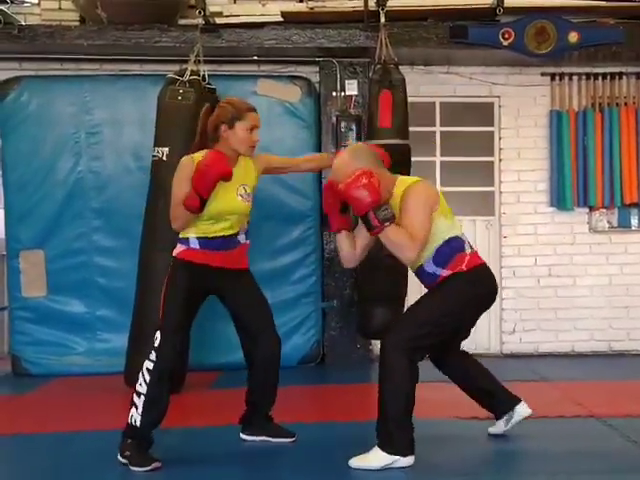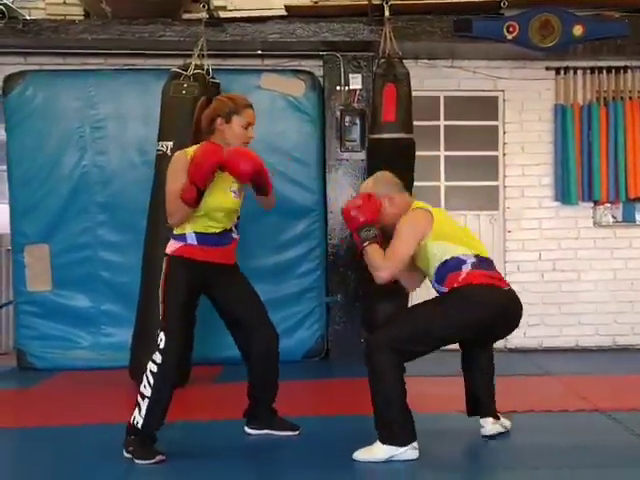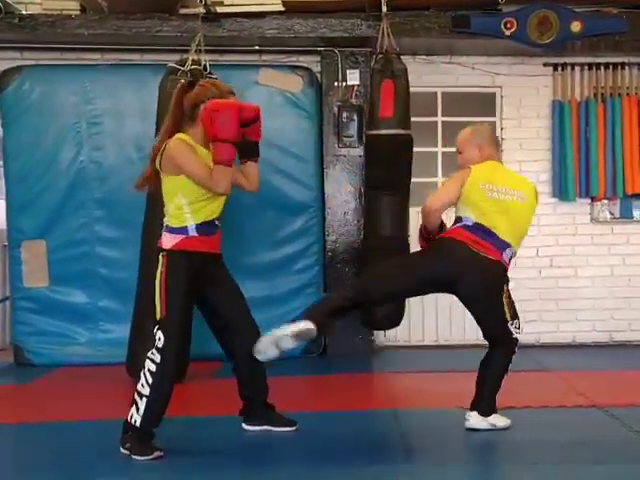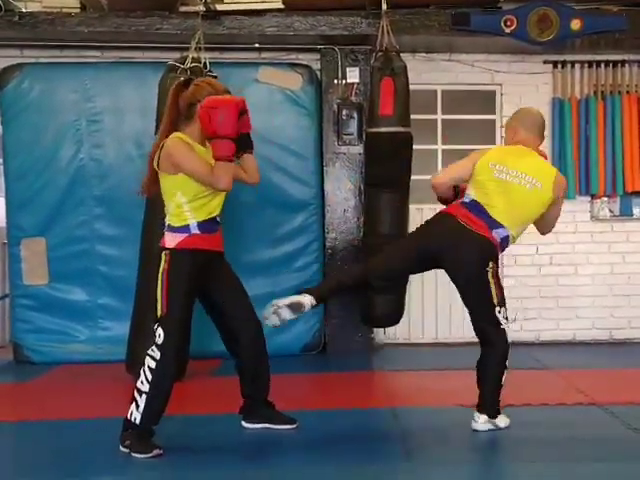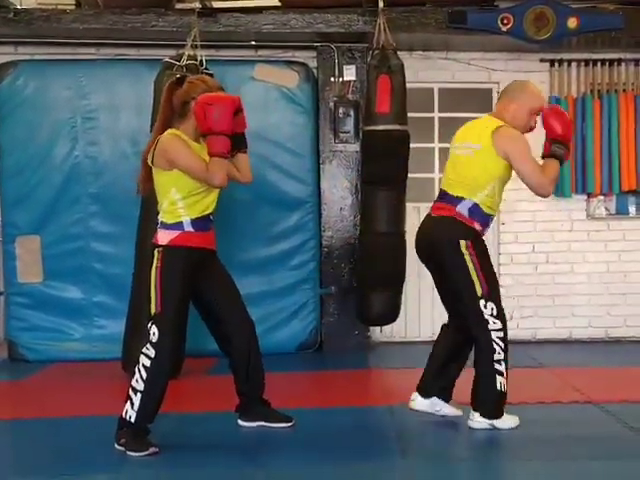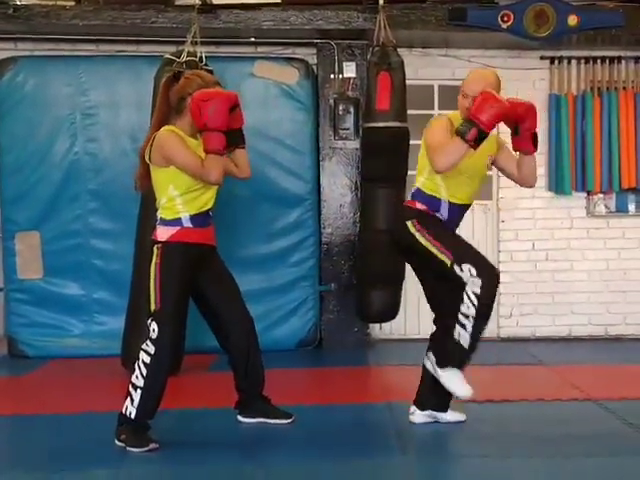
dt=0.3s
person 1, frame 1
left shoulder: (253, 164)
right shoulder: (191, 163)
left elbow: (303, 164)
right elbow: (178, 221)
right wrist: (203, 187)
left hip: (233, 267)
right hip: (191, 266)
left knee: (267, 341)
right knee: (167, 350)
left ankle: (256, 421)
right ankle: (134, 439)
person 1, frame 2
left shoulder: (242, 161)
right shoulder: (185, 159)
left elbow: (266, 203)
right elbow: (175, 218)
left wrist: (260, 181)
right wrist: (199, 180)
left hip: (224, 264)
right hip: (185, 262)
left knee: (263, 336)
right knee: (172, 348)
left ankle: (260, 415)
right ankle: (138, 436)
person 1, frame 3
left shoulder: (213, 147)
right shoulder: (177, 146)
left elbow: (250, 185)
right elbow: (219, 186)
left wrist: (248, 141)
right wrist: (225, 140)
left hip: (210, 256)
right hip: (180, 256)
left knee: (245, 332)
right knee: (170, 344)
left ankle: (256, 411)
right ankle: (136, 433)
person 1, frame 4
left shoulder: (207, 146)
right shoulder: (175, 146)
left elbow: (252, 176)
right elbow: (222, 182)
left wrist: (241, 135)
right wrist: (224, 136)
left hip: (211, 253)
right hip: (182, 254)
left knee: (249, 328)
right knee: (170, 341)
left ankle: (257, 408)
right ankle: (135, 430)
person 1, frame 5
left shoulder: (201, 144)
right shoulder: (170, 142)
left elbow: (244, 175)
right elbow: (217, 178)
left wrist: (235, 133)
right wrist: (219, 133)
left hip: (204, 251)
right hip: (175, 252)
left knee: (240, 327)
right knee: (164, 339)
left ankle: (252, 406)
right ankle: (130, 429)
person 1, frame 6
left shoulder: (200, 140)
right shoulder: (166, 138)
left elbow: (242, 171)
right elbow: (212, 176)
left wrist: (233, 129)
right wrist: (215, 129)
left hip: (204, 247)
right hip: (174, 248)
left knee: (239, 323)
right knee: (163, 335)
left ankle: (252, 402)
right ankle: (130, 425)
person 2, frame 1
left shoulder: (416, 191)
right shoulder: (379, 201)
left elbow: (411, 252)
right elbow: (350, 258)
left wrist: (374, 213)
right wrist: (337, 217)
left hip: (469, 284)
right hip: (459, 284)
left knee: (397, 344)
right knee: (445, 353)
left ankle: (395, 447)
right ankle: (508, 406)
person 2, frame 2
left shoulder: (414, 219)
right shoulder: (429, 220)
left elbow: (383, 273)
right elbow: (412, 282)
left wrist: (365, 234)
right wrist: (371, 236)
left hip: (474, 300)
right hip: (507, 304)
left knee: (381, 345)
right knee: (476, 342)
left ankle: (397, 441)
right ankle: (488, 417)
person 2, frame 3
left shoulder: (469, 175)
right shoulder: (531, 190)
left elbow: (432, 206)
left wrist: (432, 234)
left hip: (445, 256)
right hip: (487, 273)
left knee: (363, 288)
right knee: (505, 341)
left ankle: (308, 324)
right ankle: (482, 412)
person 2, frame 4
left shoulder: (486, 156)
right shoulder: (556, 181)
left elbow: (439, 183)
right elbow: (545, 227)
left hip: (434, 231)
right hip: (475, 252)
left knee: (367, 271)
right knee: (494, 334)
left ankle: (307, 298)
right ankle: (489, 413)
person 2, frame 5
left shoulder: (468, 131)
right shoulder: (507, 135)
right elbow: (543, 187)
right wrist: (558, 147)
left hip: (433, 230)
right hip: (457, 234)
left knee: (462, 318)
right knee: (487, 320)
left ankle: (430, 393)
right ankle: (487, 412)
person 2, frame 6
left shoulder: (495, 140)
right shoulder: (443, 124)
left elbow: (527, 179)
right elbow: (439, 162)
left wrist: (525, 135)
right wrist: (474, 128)
left hip: (440, 231)
right hip: (416, 222)
left knee: (450, 315)
right knee: (482, 278)
left ankle: (431, 405)
right ankle: (446, 360)
